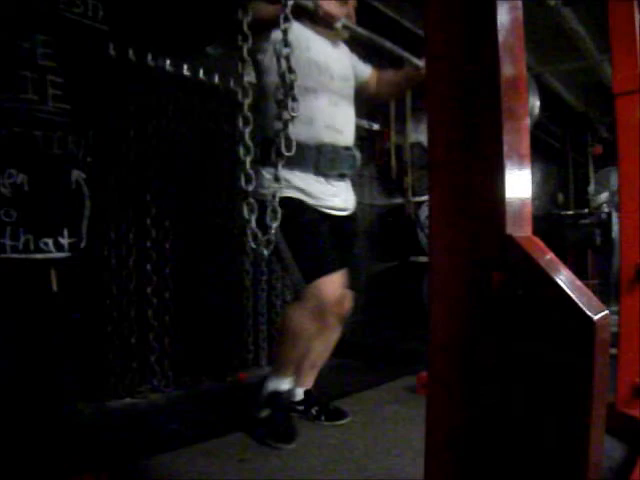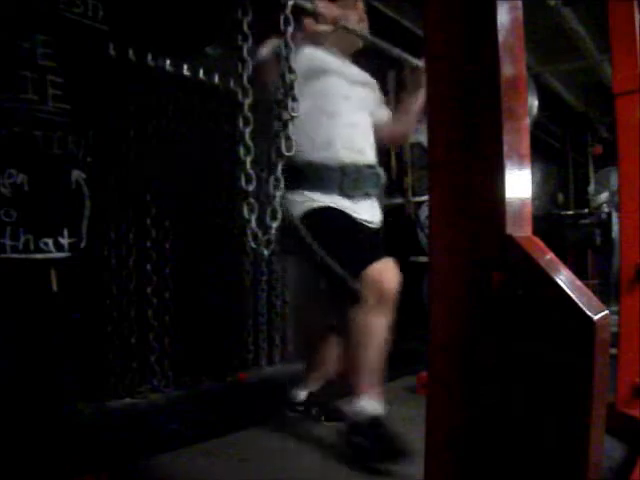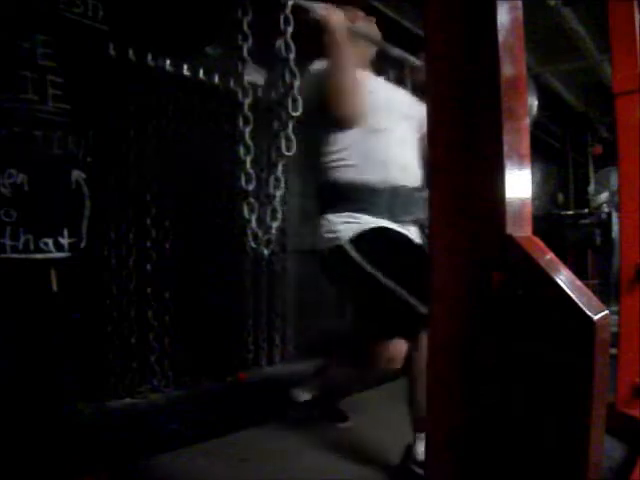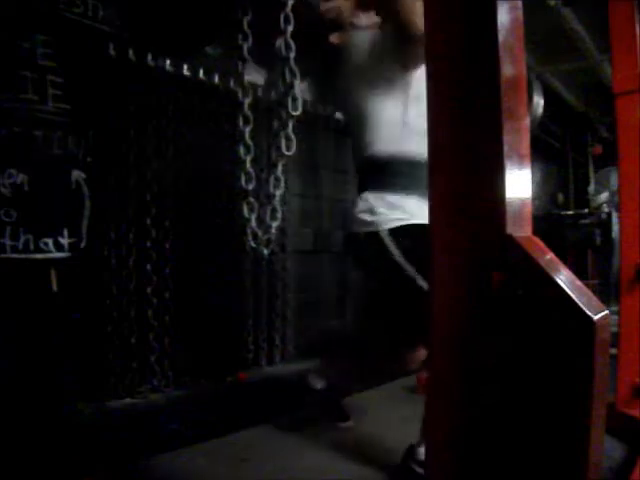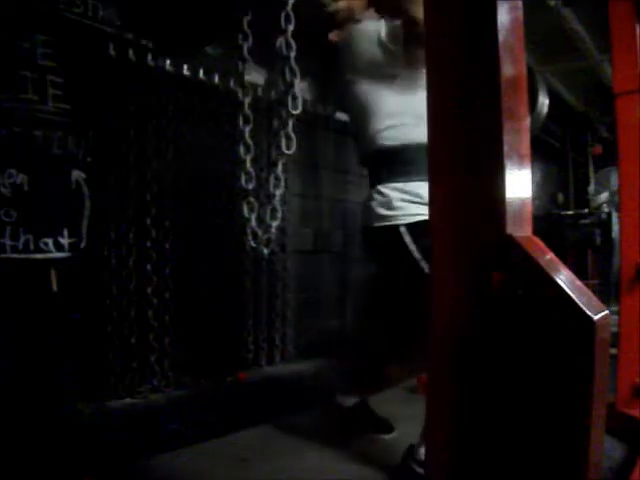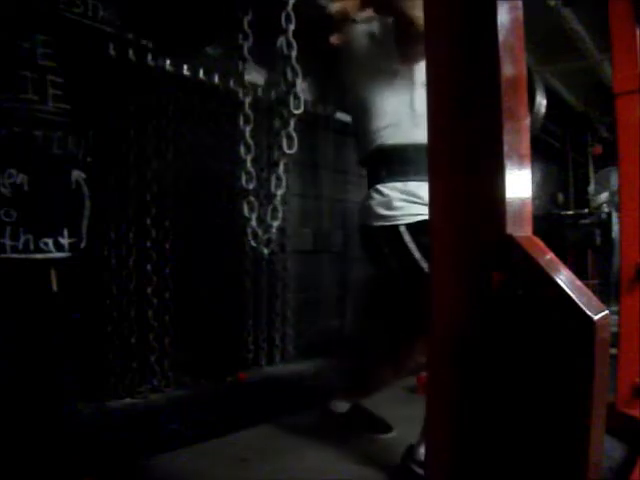
dt=0.2s
person 1, frame 1
left shoulder: (344, 55)
left elbow: (384, 83)
left wrist: (427, 69)
left hip: (337, 192)
right hip: (293, 187)
left knee: (339, 304)
right knee: (326, 295)
left ankle: (300, 392)
right ankle: (276, 392)
person 1, frame 2
left shoulder: (360, 78)
right shoulder: (300, 58)
left elbow: (392, 128)
left wrist: (426, 85)
left hip: (364, 208)
right hip: (318, 205)
left knee: (362, 315)
right knee: (384, 286)
left ankle: (304, 394)
right ankle: (365, 417)
person 1, frame 3
left shoulder: (400, 95)
right shoulder: (325, 73)
right elbow: (345, 112)
left hip: (401, 232)
right hip: (359, 231)
left knee: (386, 350)
left ankle: (311, 392)
person 1, frame 4
left shoulder: (403, 62)
right shoulder: (368, 47)
left hip: (422, 220)
right hip: (395, 220)
left knee: (408, 349)
left ankle: (325, 380)
person 1, frame 5
left shoulder: (397, 48)
right shoulder: (369, 38)
left hip: (425, 215)
right hip: (409, 215)
left knee: (417, 338)
left ankle: (355, 398)
person 1, frame 6
left shoulder: (403, 52)
right shoulder: (370, 40)
left hip: (424, 214)
right hip: (407, 215)
left knee: (404, 339)
left ankle: (346, 402)
